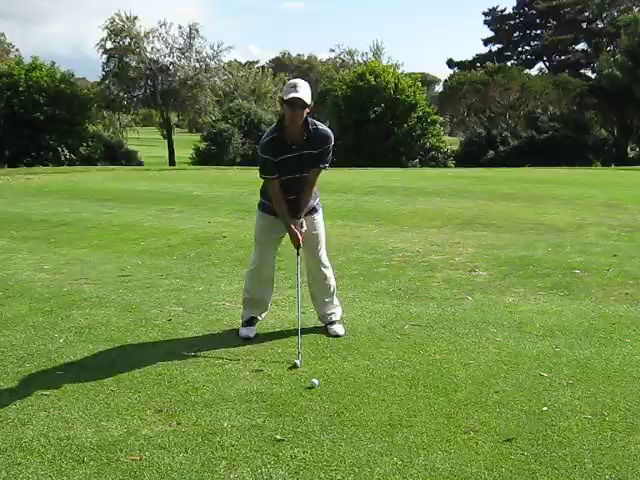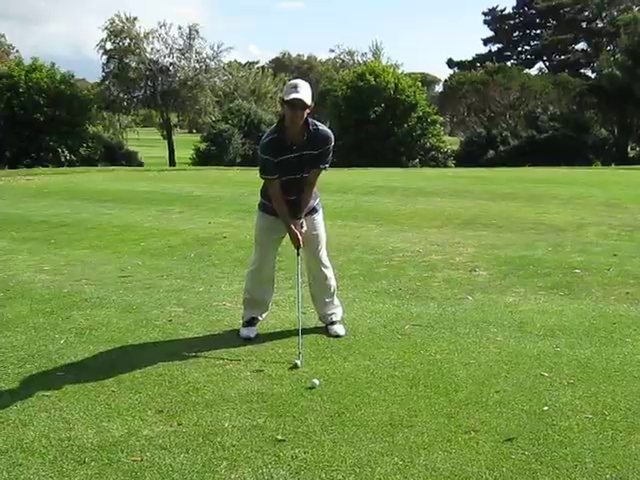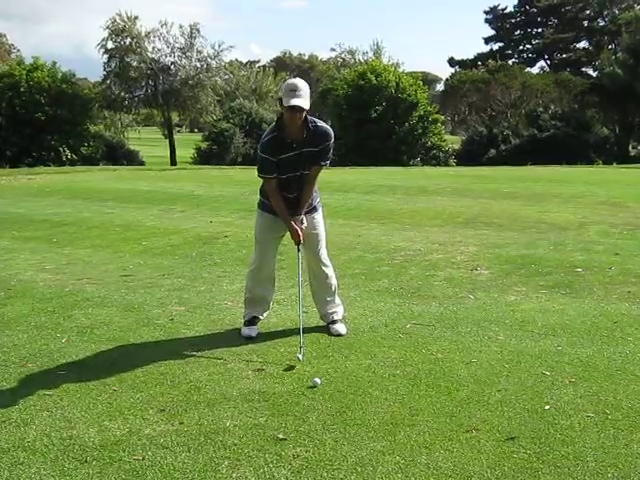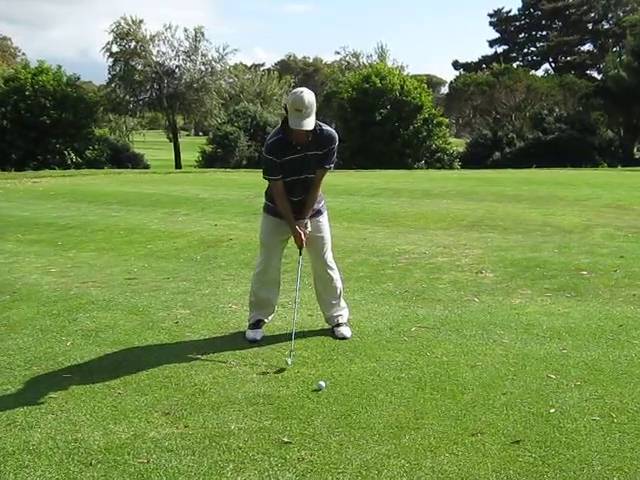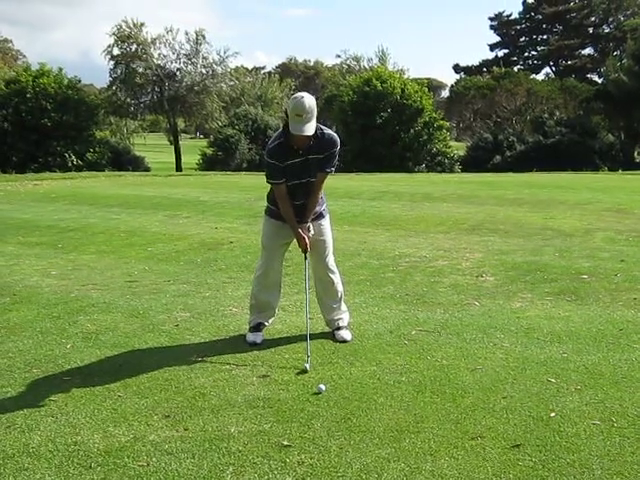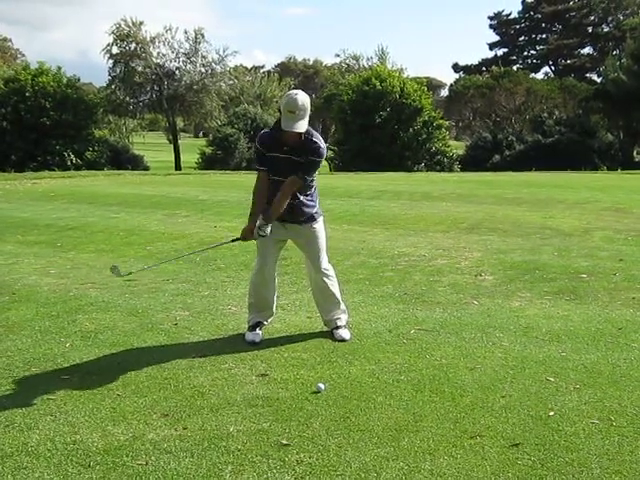
dt=0.7s
person 1, frame 1
left shoulder: (323, 136)
right shoulder: (269, 142)
left elbow: (311, 182)
right elbow: (273, 189)
left wrist: (300, 218)
right wrist: (290, 225)
left hip: (309, 208)
right hip: (273, 210)
left knee: (319, 262)
right knee: (261, 263)
left ankle: (331, 316)
right ankle: (251, 317)
person 1, frame 2
left shoulder: (323, 137)
right shoulder: (269, 142)
left elbow: (311, 182)
right elbow: (274, 190)
left wrist: (300, 218)
right wrist: (289, 226)
left hip: (309, 208)
right hip: (273, 210)
left knee: (319, 262)
right knee: (261, 263)
left ankle: (331, 316)
right ankle: (251, 317)
person 1, frame 3
left shoulder: (323, 134)
right shoulder: (269, 142)
left elbow: (312, 179)
right elbow: (271, 189)
left wrist: (300, 216)
right wrist: (288, 223)
left hip: (309, 207)
right hip: (272, 210)
left knee: (320, 261)
right knee: (262, 262)
left ankle: (332, 315)
right ankle: (253, 316)
person 1, frame 4
left shoulder: (328, 138)
right shoulder: (273, 144)
left elbow: (316, 183)
right elbow: (278, 191)
left wrist: (305, 221)
right wrist: (293, 226)
left hip: (313, 210)
right hip: (278, 213)
left knee: (325, 264)
right knee: (267, 265)
left ankle: (337, 317)
right ankle: (257, 319)
person 1, frame 5
left shoulder: (329, 141)
right shoulder: (275, 148)
left elbow: (318, 186)
right elbow: (281, 195)
left wrist: (307, 224)
right wrist: (297, 231)
left hip: (316, 214)
right hip: (279, 216)
left knee: (326, 267)
right knee: (268, 268)
left ankle: (338, 320)
right ankle: (258, 321)
person 1, frame 6
left shoulder: (315, 146)
right shoulder: (265, 139)
left elbow: (288, 189)
right elbow: (261, 183)
left wrist: (267, 224)
right wrist: (253, 220)
left hip: (306, 216)
right hip: (270, 214)
left knee: (320, 269)
right knee: (263, 268)
left ankle: (336, 319)
right ankle: (257, 320)
